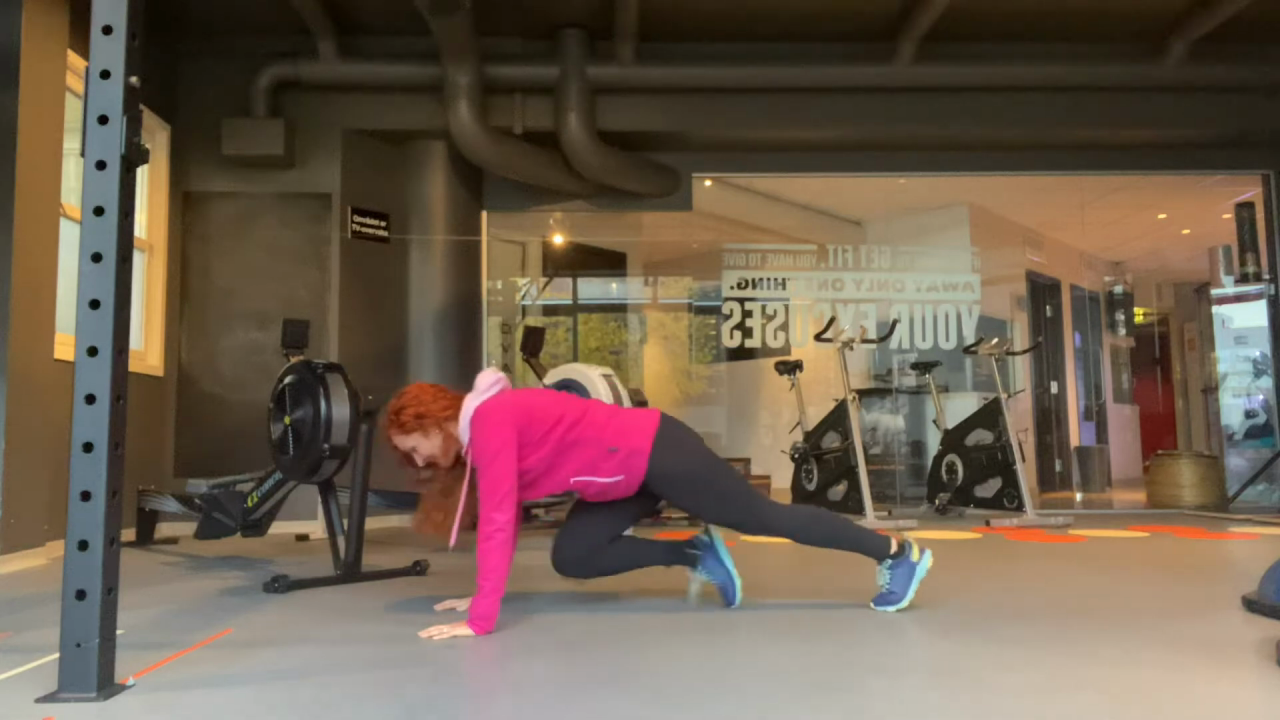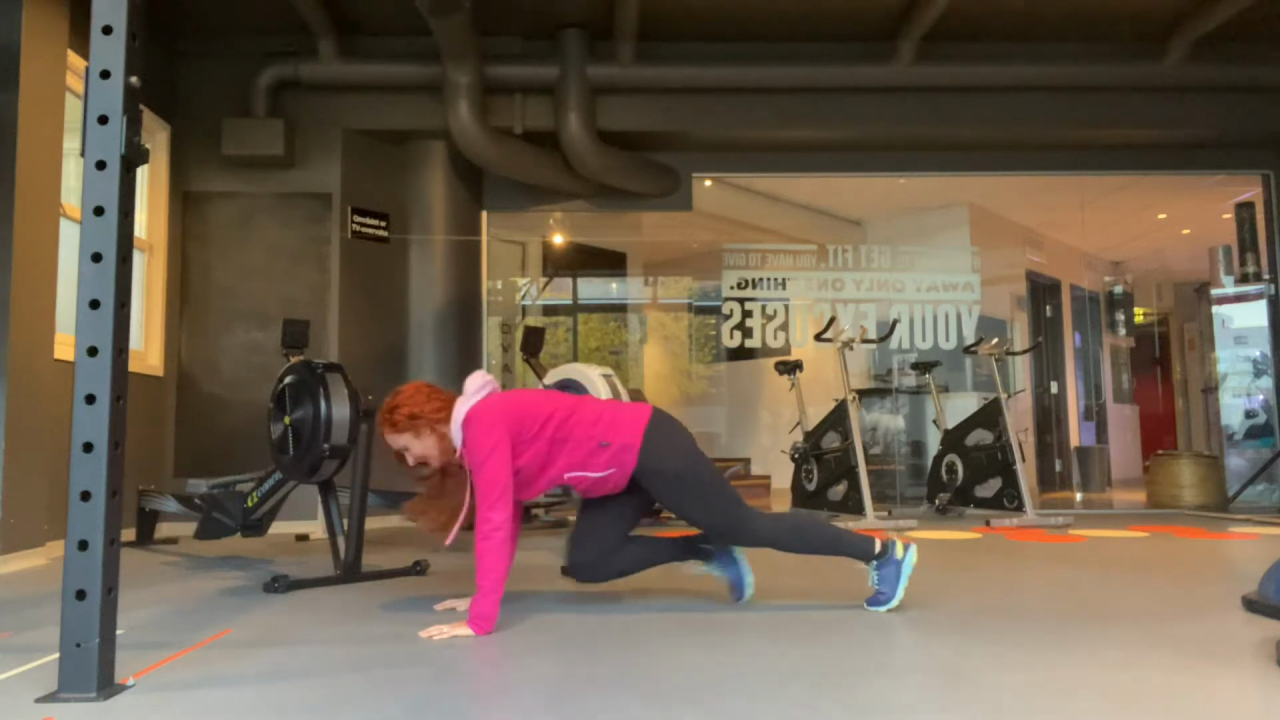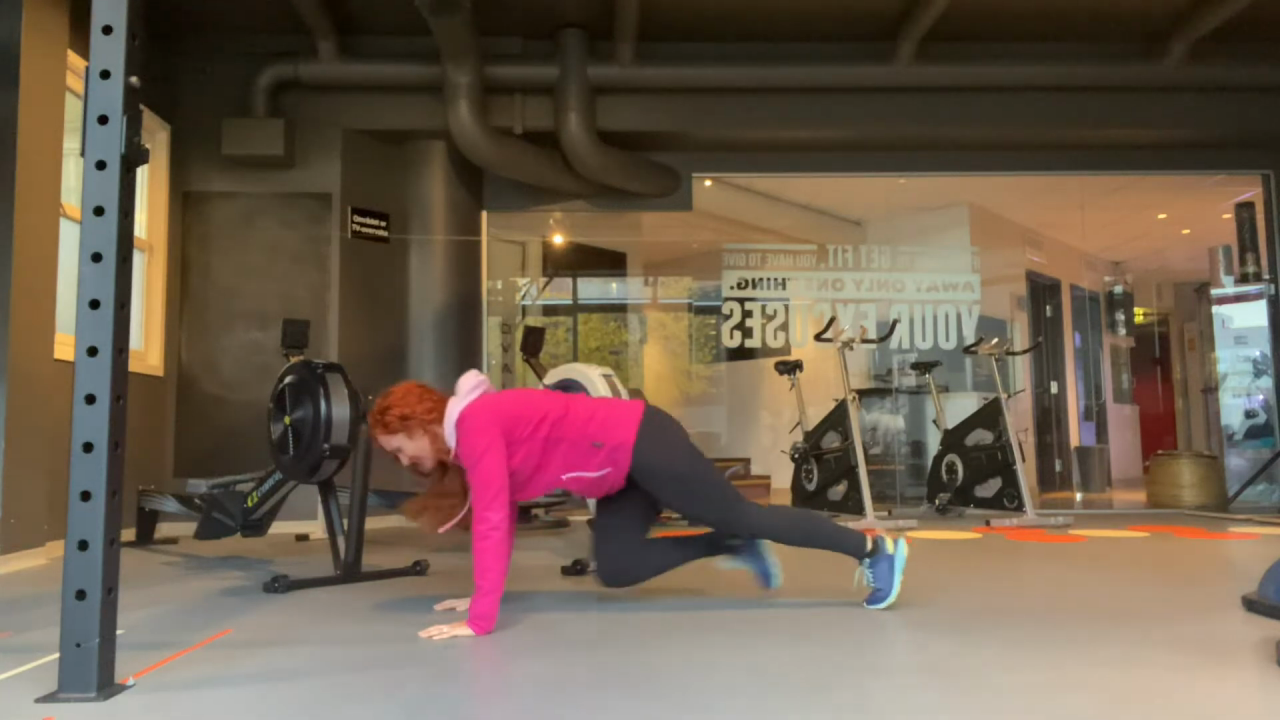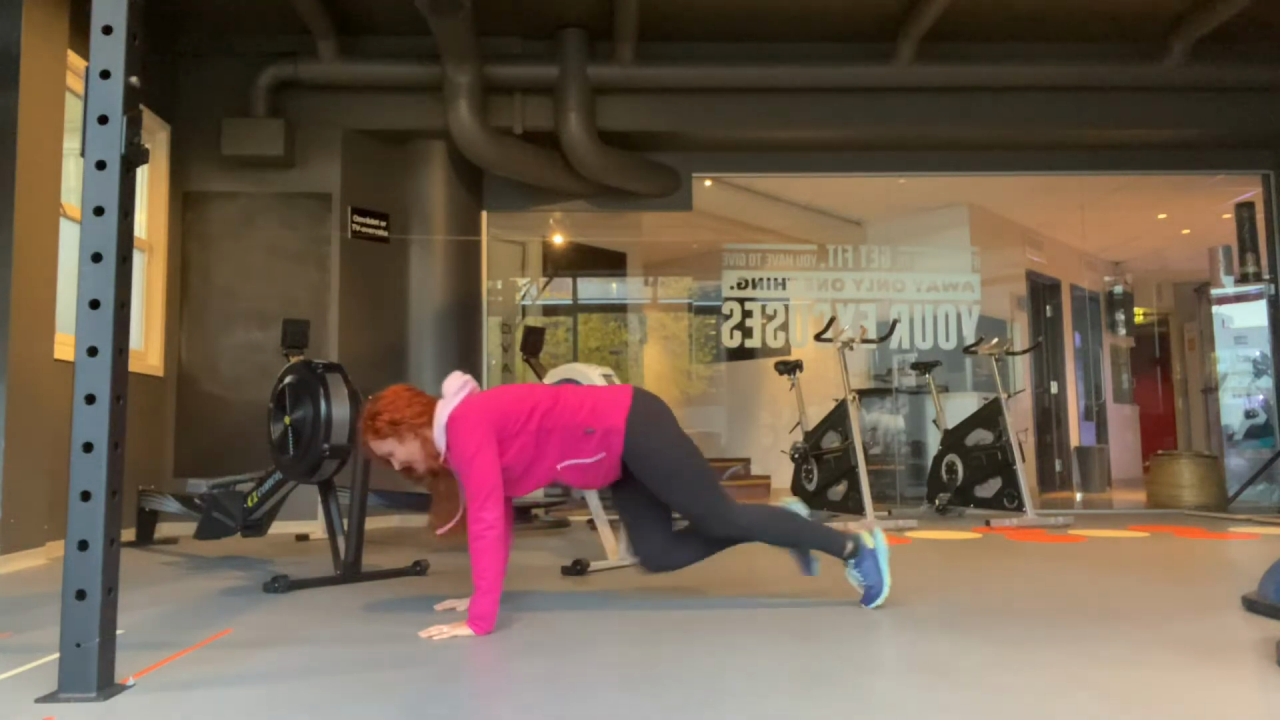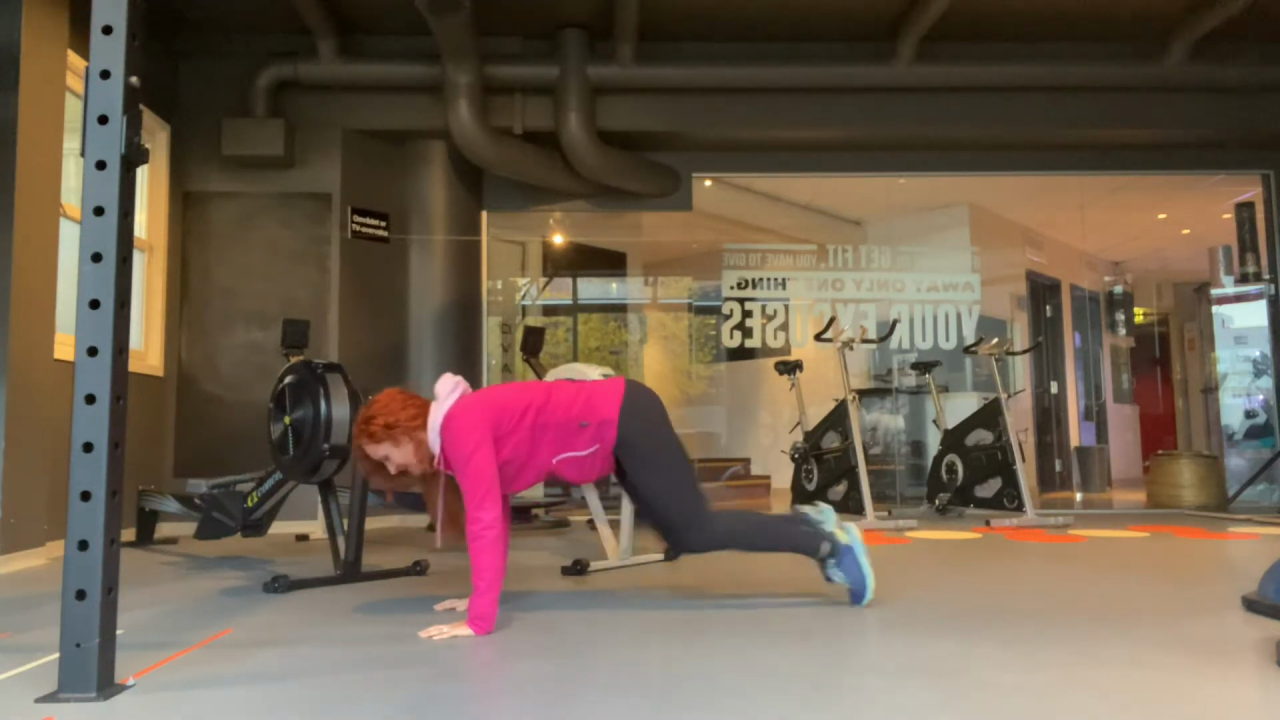
dt=1s
person 1, frame 1
left shoulder: (488, 424)
right shoulder: (492, 426)
left elbow: (497, 522)
right elbow: (505, 517)
left wrist: (481, 619)
right wrist: (484, 593)
left hip: (656, 453)
right hip: (634, 467)
left knee: (763, 516)
right knee: (571, 557)
left ankle: (900, 553)
right ankle: (696, 553)
person 1, frame 2
left shoulder: (481, 426)
right shoulder: (486, 427)
left elbow: (496, 522)
right elbow: (505, 515)
left wrist: (482, 618)
right wrist: (484, 594)
left hip: (648, 449)
right hip: (630, 459)
left knee: (744, 525)
right knee: (585, 564)
left ankle: (886, 552)
right ankle: (710, 551)
person 1, frame 3
left shoulder: (475, 426)
right shoulder: (477, 429)
left elbow: (493, 523)
right elbow: (500, 515)
left wrist: (481, 618)
right wrist: (483, 594)
left hip: (643, 444)
right hip: (631, 451)
left knee: (740, 514)
right knee: (614, 570)
left ankle: (875, 549)
right ankle: (732, 545)
person 1, frame 4
left shoulder: (464, 425)
right shoulder: (469, 428)
left elbow: (487, 521)
right elbow: (494, 514)
left wrist: (480, 617)
right wrist: (482, 593)
left hip: (633, 427)
right hip: (624, 436)
left knee: (723, 520)
right knee: (655, 557)
left ankle: (858, 544)
right ankle: (784, 525)
person 1, frame 5
left shoulder: (460, 426)
right shoulder: (459, 432)
left elbow: (486, 520)
right elbow: (488, 514)
left wrist: (480, 618)
right wrist: (481, 592)
left hip: (626, 416)
right hip: (616, 428)
left knee: (694, 528)
right knee: (685, 533)
left ankle: (821, 527)
right ankle: (825, 543)
